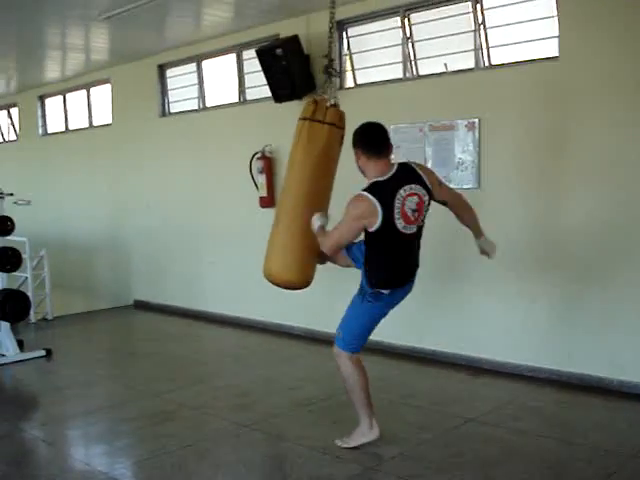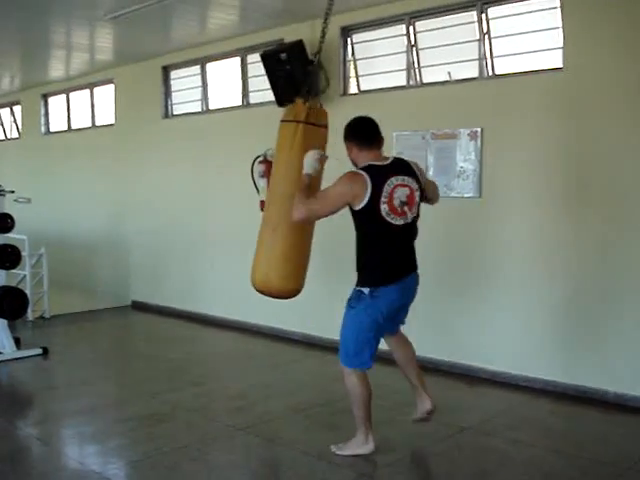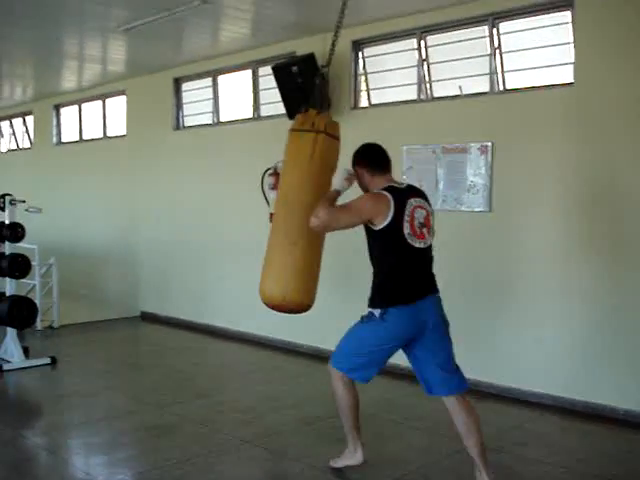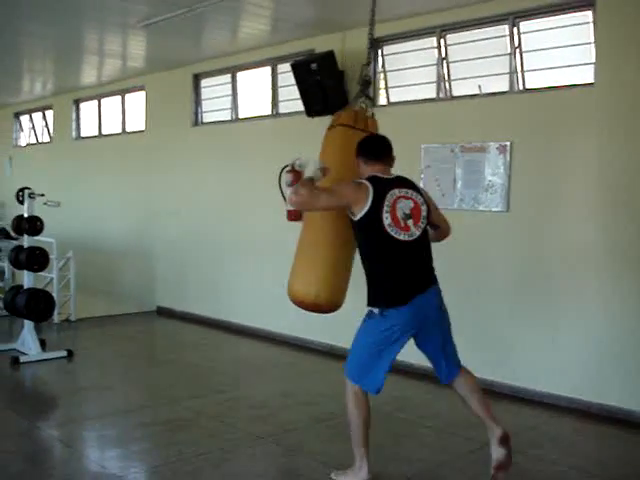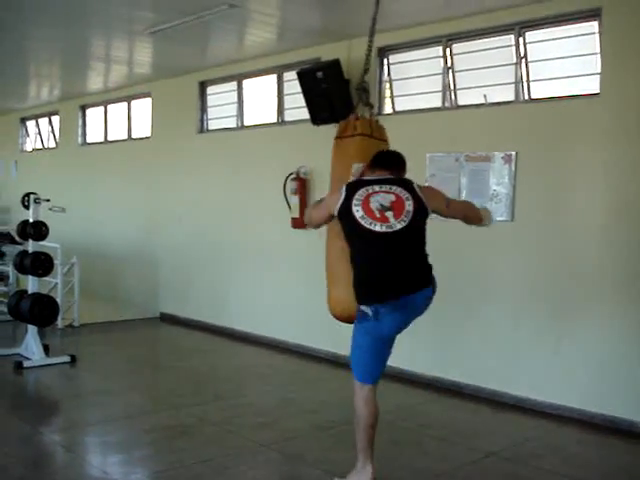
dt=0.2s
person 1, frame 1
left shoulder: (365, 202)
right shoulder: (419, 173)
left elbow: (328, 245)
right elbow: (459, 203)
left wrist: (318, 227)
right wrist: (480, 237)
left hip: (384, 286)
right hip: (404, 268)
left knee: (344, 351)
right knee: (337, 251)
left ankle: (367, 426)
person 1, frame 2
left shoulder: (355, 182)
right shoulder: (411, 168)
left elbow: (299, 214)
right elbow: (432, 196)
left wrist: (309, 170)
left hip: (376, 290)
right hip: (408, 279)
left knee: (352, 365)
right knee: (391, 333)
left ankle: (363, 438)
right ankle: (421, 396)
person 1, frame 3
left shoulder: (376, 202)
right shoulder: (419, 197)
left elbow: (318, 220)
left wrist: (336, 188)
left hip: (391, 313)
right hip: (429, 307)
left knee: (339, 370)
right knee: (450, 390)
left ankle: (354, 449)
person 1, frame 4
left shoulder: (359, 190)
right shoulder: (417, 191)
left elbow: (297, 198)
right elbow: (443, 230)
left wrist: (312, 175)
left hip: (390, 312)
right hip: (428, 298)
left knee: (355, 385)
right knee: (452, 371)
right ankle: (494, 433)
person 1, frame 5
left shoulder: (344, 193)
right shoulder: (418, 191)
left elbow: (311, 219)
right elbow: (466, 213)
right wrist: (482, 214)
left hip: (378, 308)
right hip: (422, 293)
left knee: (364, 385)
